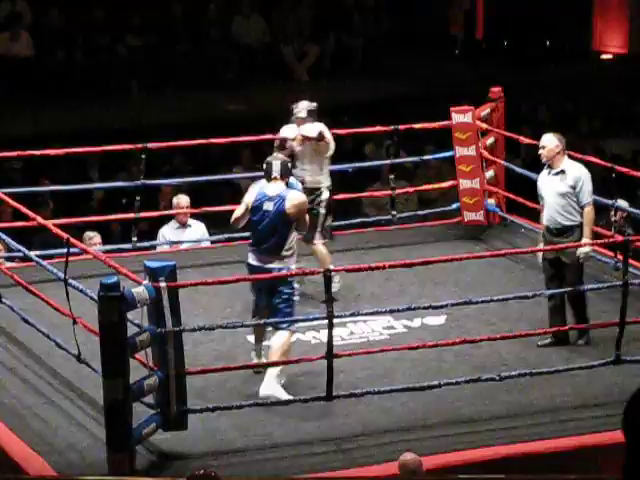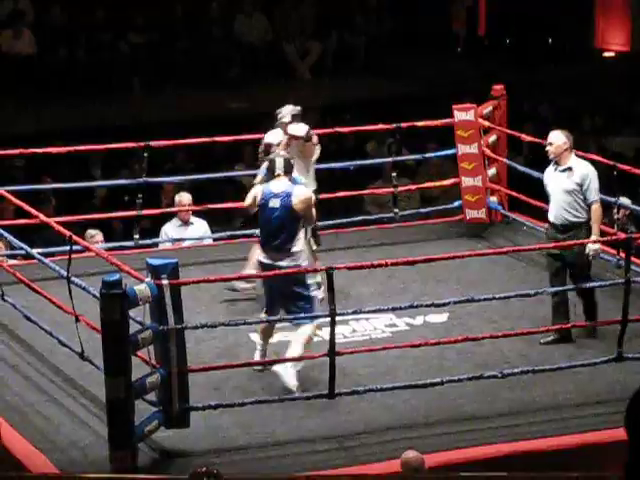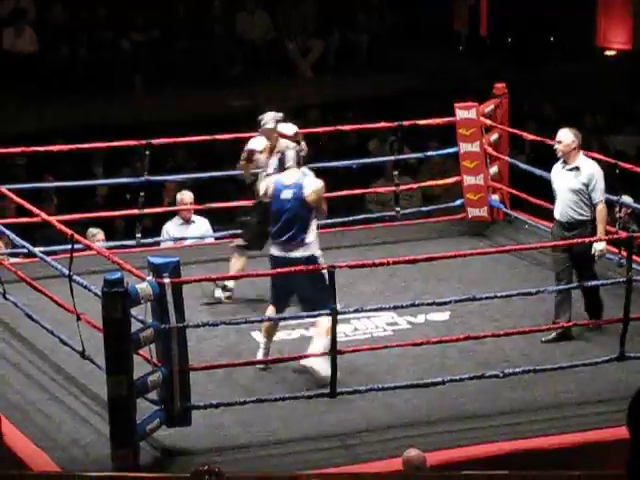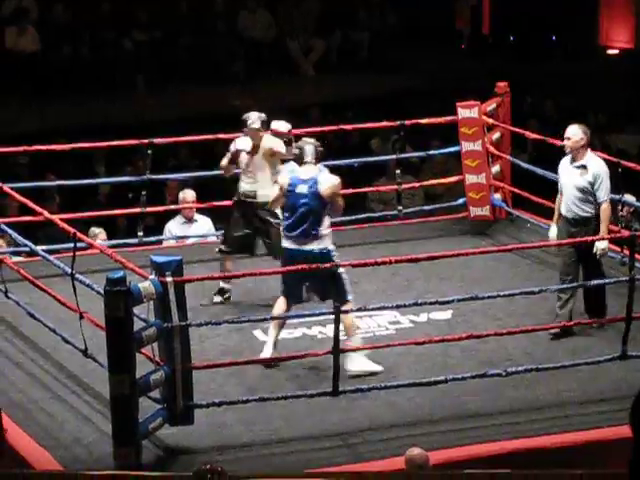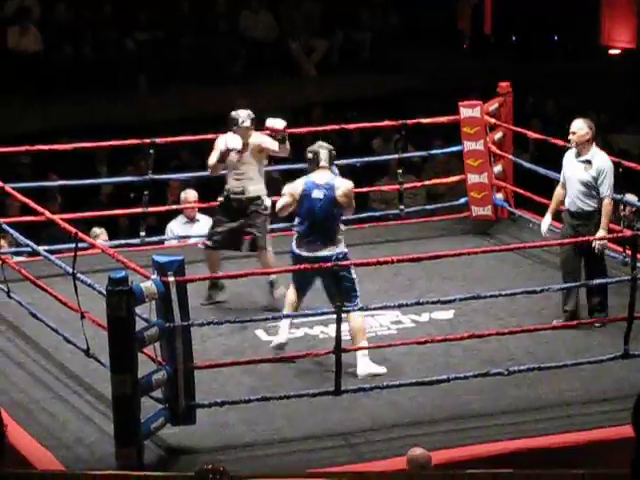
dt=0.1s
person 1, frame 1
left shoulder: (253, 193)
right shoulder: (296, 198)
left elbow: (235, 222)
right elbow: (302, 227)
left hip: (255, 265)
right hip: (280, 270)
left knee: (261, 312)
right knee: (285, 326)
left ankle: (256, 355)
right ankle: (271, 382)
person 1, frame 2
left shoulder: (259, 191)
right shoulder: (303, 194)
left elbow: (247, 208)
right elbow: (310, 221)
left hip: (267, 262)
right hip: (292, 266)
left knee: (272, 311)
right knee: (307, 322)
left ankle: (261, 354)
right ankle: (287, 365)
person 1, frame 3
left shoulder: (270, 183)
right shoulder: (314, 185)
left hip: (278, 257)
right hip: (305, 258)
left knee: (277, 304)
right knee: (327, 309)
left ankle: (263, 352)
right ankle: (316, 354)
person 1, frame 4
left shoulder: (286, 179)
right shoulder: (330, 181)
left elbow: (274, 204)
left hip: (290, 249)
right hip: (319, 251)
left knee: (287, 298)
right knee: (344, 302)
left ankle: (269, 347)
right ankle: (356, 358)
person 1, frame 5
left shoulder: (299, 185)
right shoulder: (345, 186)
left elbow: (280, 211)
left hip: (303, 253)
right hip: (333, 255)
left knee: (297, 289)
right knee: (352, 306)
left ankle: (283, 331)
right ankle: (363, 361)
person 2, frame 1
left shoulder: (578, 172)
right shoulder: (543, 176)
left elbow: (588, 207)
left wrist: (586, 239)
right wrist: (541, 241)
left hip: (572, 235)
right hip: (549, 236)
left knee: (574, 287)
right knee: (552, 288)
left ankle: (583, 327)
right ankle: (558, 332)
person 2, frame 2
left shoulder: (584, 170)
right shoulder: (549, 172)
left elbow: (595, 205)
left wrist: (595, 237)
left hip: (578, 232)
right hip: (554, 232)
left knee: (582, 282)
right knee: (556, 285)
left ankle: (591, 322)
right ankle: (561, 330)
person 2, frame 3
left shoulder: (591, 169)
right shoulder: (556, 169)
left elbow: (600, 205)
left wrist: (600, 237)
left hip: (583, 229)
right hip: (560, 229)
left knee: (587, 278)
right knee: (561, 280)
left ankle: (595, 316)
right ankle: (562, 327)
person 2, frame 4
left shoulder: (597, 167)
right shoulder: (564, 164)
left elbow: (605, 204)
left wrist: (603, 236)
right wrist: (554, 223)
left hip: (588, 226)
right hip: (566, 224)
left knee: (592, 275)
right knee: (567, 275)
left ankle: (597, 315)
right ankle: (565, 322)
person 2, frame 5
left shoulder: (602, 163)
right shoulder: (569, 156)
left elbow: (607, 199)
left wrist: (603, 230)
right wrist: (549, 213)
left hip: (592, 220)
right hip: (570, 217)
left knee: (595, 269)
right knee: (568, 266)
left ankle: (598, 311)
right ankle: (569, 313)
person 3, frame 1
left shoulder: (321, 132)
right shoulder: (296, 132)
left elbow: (328, 150)
left wrist: (320, 137)
right wrist: (283, 143)
left hip: (318, 190)
right hip: (301, 187)
left knee: (313, 239)
left ankle: (331, 277)
person 3, frame 2
left shoulder: (305, 136)
right shoulder: (277, 136)
left elbow: (314, 151)
right elbow: (264, 161)
left wrist: (307, 137)
right wrist: (265, 149)
left knee: (307, 243)
left ankle: (317, 283)
right ankle: (248, 278)
person 3, frame 3
left shoulder: (287, 143)
right shoulder: (258, 143)
left elbow: (302, 154)
right elbow: (245, 170)
left wrist: (297, 141)
right wrist: (248, 156)
right hip: (263, 202)
right knee: (242, 245)
right ankle: (228, 287)
person 3, frame 4
left shoulder: (270, 143)
right shoulder: (241, 143)
left elbow: (289, 154)
right elbow: (225, 170)
right wrist: (233, 156)
left hip: (267, 204)
right hip: (244, 202)
left knee: (280, 250)
right knee: (226, 249)
right ankle: (224, 290)
person 3, frame 5
left shoulder: (259, 140)
right shoulder: (223, 141)
left elbow: (283, 152)
right elbow: (212, 169)
left wrist: (282, 137)
right wrist: (223, 154)
left hip: (255, 200)
right hip: (231, 198)
left knee: (261, 247)
right knee: (211, 245)
left ankle: (272, 284)
right ankle: (216, 286)
